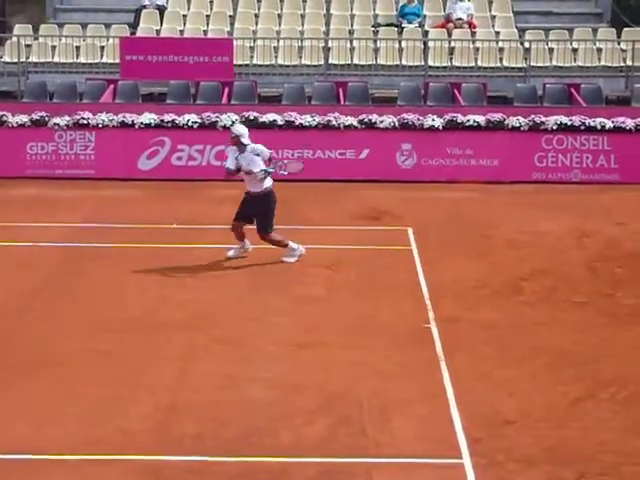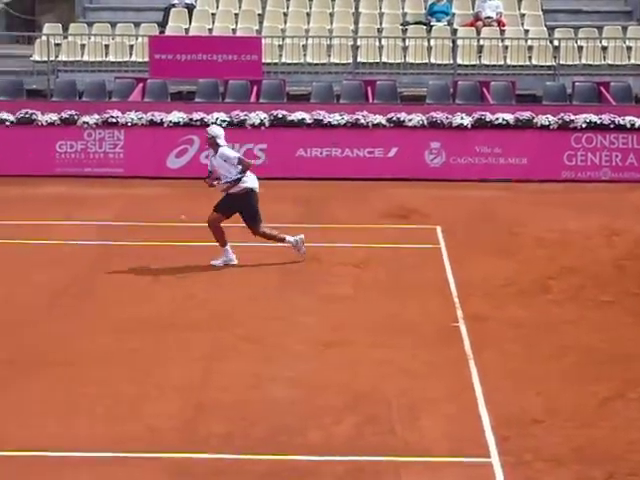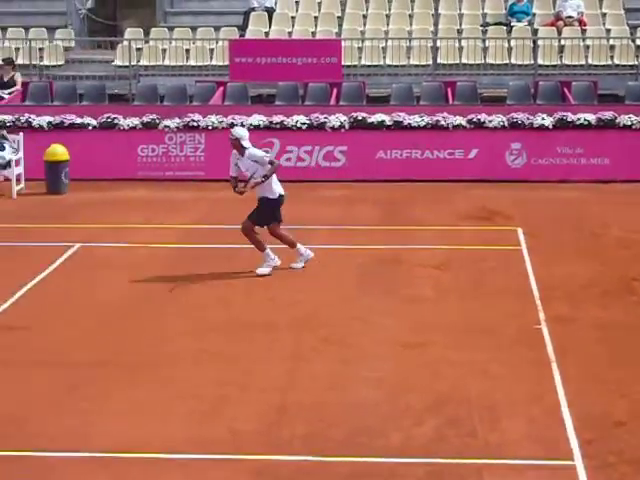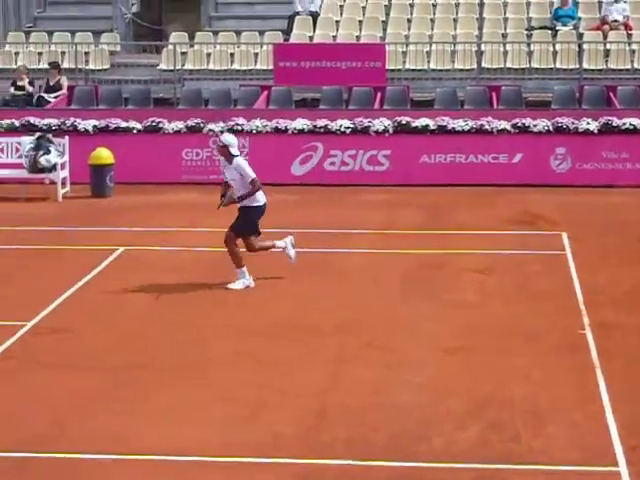
dt=0.2s
person 1, frame 1
left shoulder: (256, 149)
right shoulder: (234, 152)
left elbow: (272, 158)
right elbow: (228, 174)
left wrist: (268, 171)
right wrist: (241, 170)
left hip: (265, 195)
right hip: (251, 195)
left knee: (265, 235)
right knee: (236, 226)
left ankle: (295, 249)
right ankle: (243, 246)
person 1, frame 2
left shoulder: (224, 152)
right shoulder: (213, 155)
left elbow: (247, 164)
right elbow: (212, 174)
left wrist: (233, 182)
right wrist: (210, 180)
left hip: (247, 193)
right hip: (233, 194)
left knee: (258, 231)
right knee: (212, 221)
left ankle: (294, 241)
right ankle: (228, 256)
person 1, frame 3
left shoulder: (253, 153)
right shoulder: (235, 156)
left elbow: (275, 164)
right elbow: (233, 177)
left wrist: (263, 179)
right wrist: (236, 188)
left hip: (273, 196)
right hip: (265, 196)
left knee: (246, 228)
right knee: (275, 231)
left ankle: (270, 259)
right ankle: (304, 253)
person 1, frame 4
left shoulder: (240, 163)
right shoulder: (225, 163)
left elbow: (257, 186)
right elbow: (226, 183)
left wrist: (236, 200)
right wrist: (223, 196)
left hip: (253, 206)
right hip: (247, 206)
left knee: (229, 240)
right knee: (252, 246)
left ankle: (244, 278)
right ankle: (285, 243)
